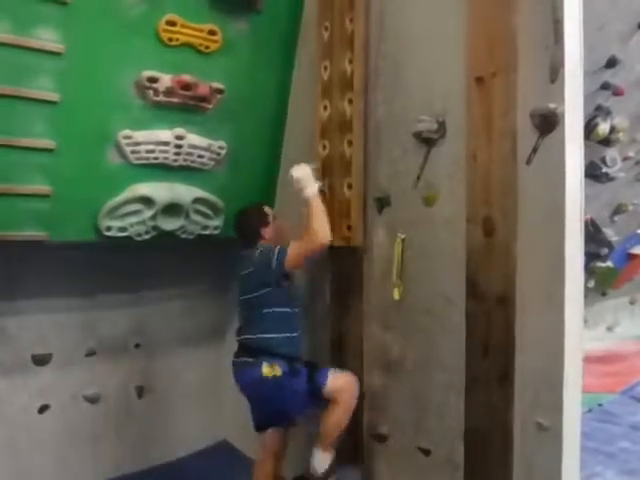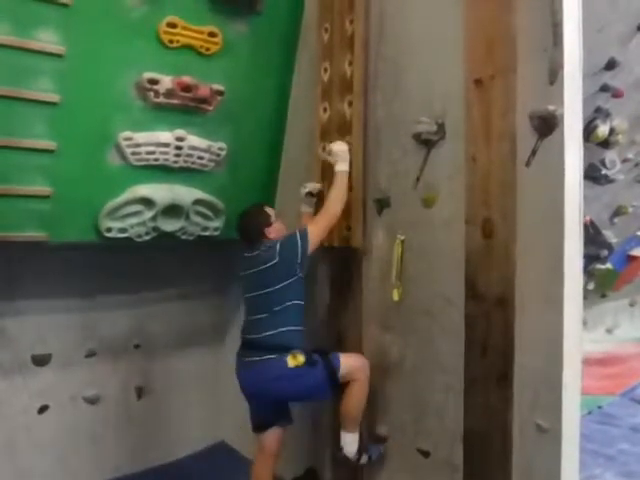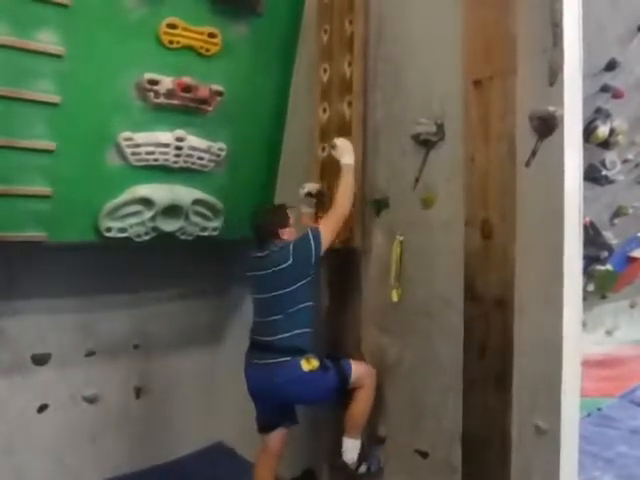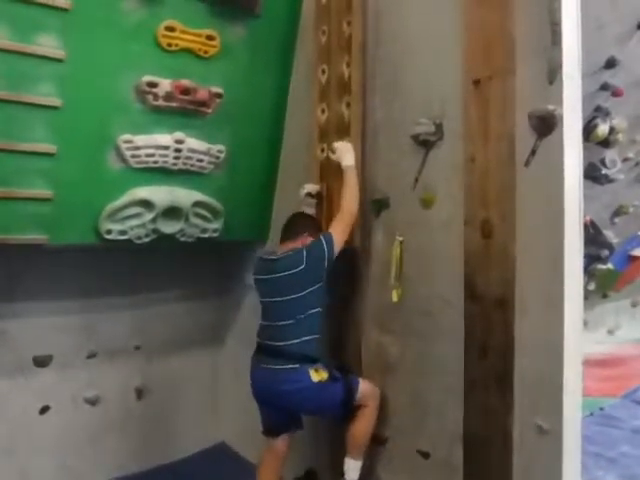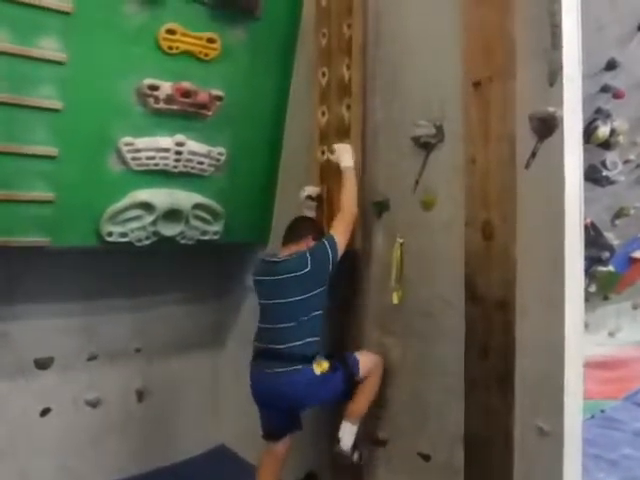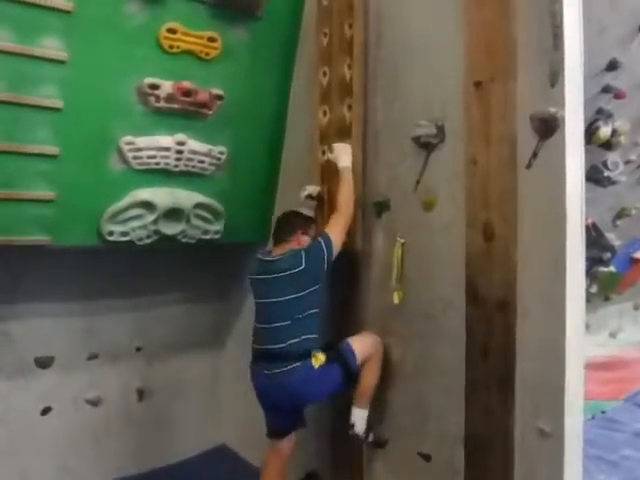
dt=0.3s
person 1, frame 1
left shoulder: (261, 262)
right shoulder: (264, 259)
left elbow: (303, 246)
right elbow: (321, 239)
left wrist: (308, 201)
right wrist: (310, 189)
left hip: (254, 369)
right hip: (265, 369)
left knee: (273, 444)
right knee: (346, 386)
person 1, frame 2
left shoulder: (253, 260)
right shoulder: (280, 253)
right elbow: (332, 214)
left wrist: (307, 206)
right wrist: (342, 164)
left hip: (251, 369)
right hip: (278, 367)
left knee: (268, 446)
right knee: (358, 367)
right ankle: (350, 446)
person 1, frame 3
left shoulder: (257, 262)
right shoulder: (295, 254)
right elbow: (340, 211)
right wrist: (347, 160)
left hip: (258, 370)
right hip: (288, 370)
left knee: (271, 445)
right knee: (365, 375)
person 1, frame 4
left shoulder: (264, 265)
right shoulder: (308, 261)
right elbow: (348, 214)
left wrist: (306, 209)
right wrist: (348, 161)
left hip: (263, 374)
right hip: (296, 377)
left knee: (275, 447)
right knee: (370, 395)
person 1, frame 5
left shoulder: (263, 268)
right shoulder: (313, 263)
right elbow: (347, 215)
left wrist: (305, 210)
right wrist: (347, 163)
left hip: (262, 376)
right hip: (298, 377)
left knee: (275, 449)
right knee: (372, 363)
right ankle: (346, 438)
person 1, frame 6
left shoulder: (261, 267)
right shoulder: (307, 261)
right elbow: (343, 215)
left wrist: (304, 208)
right wrist: (344, 163)
left hip: (264, 377)
right hip: (299, 375)
left knee: (280, 448)
right knee: (372, 343)
right ankle: (360, 423)
